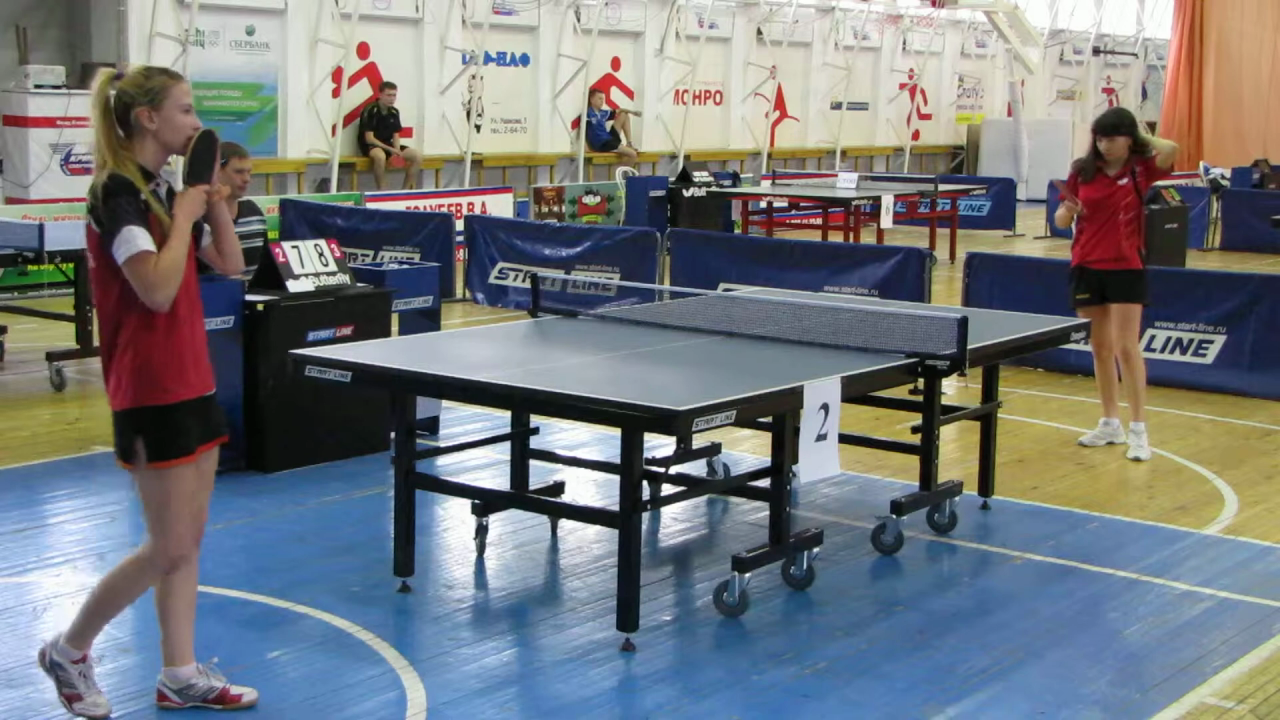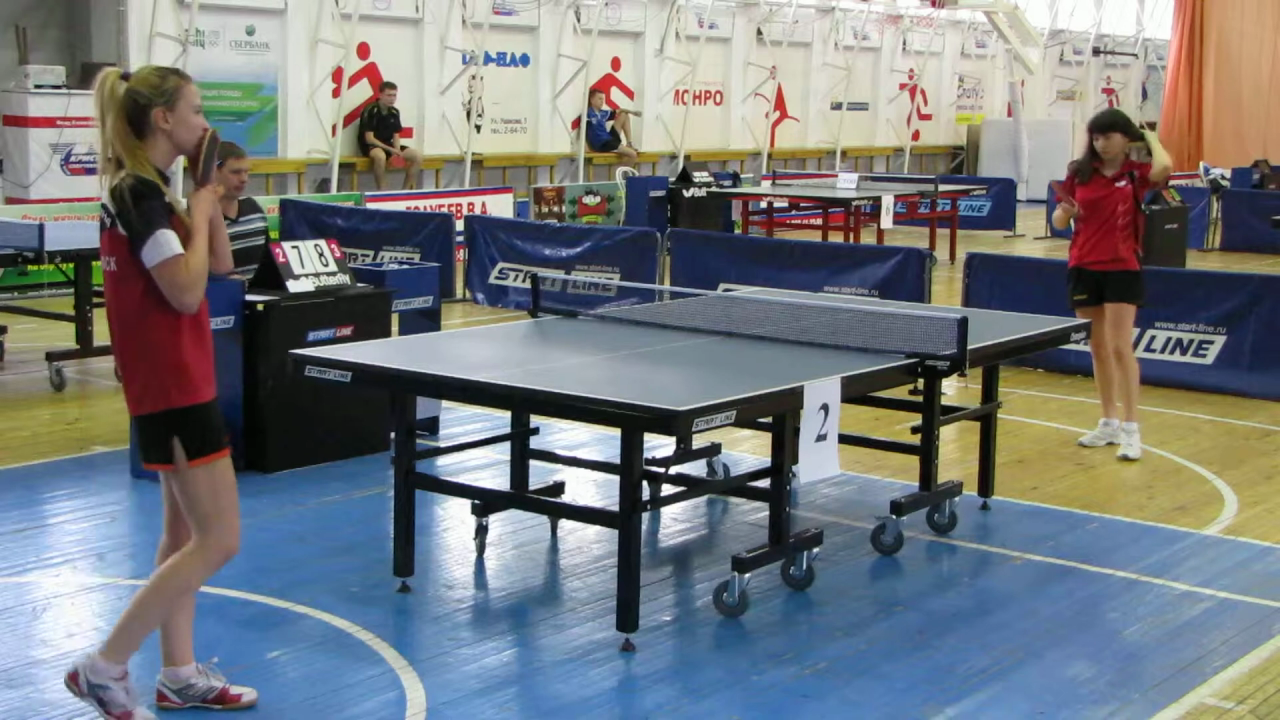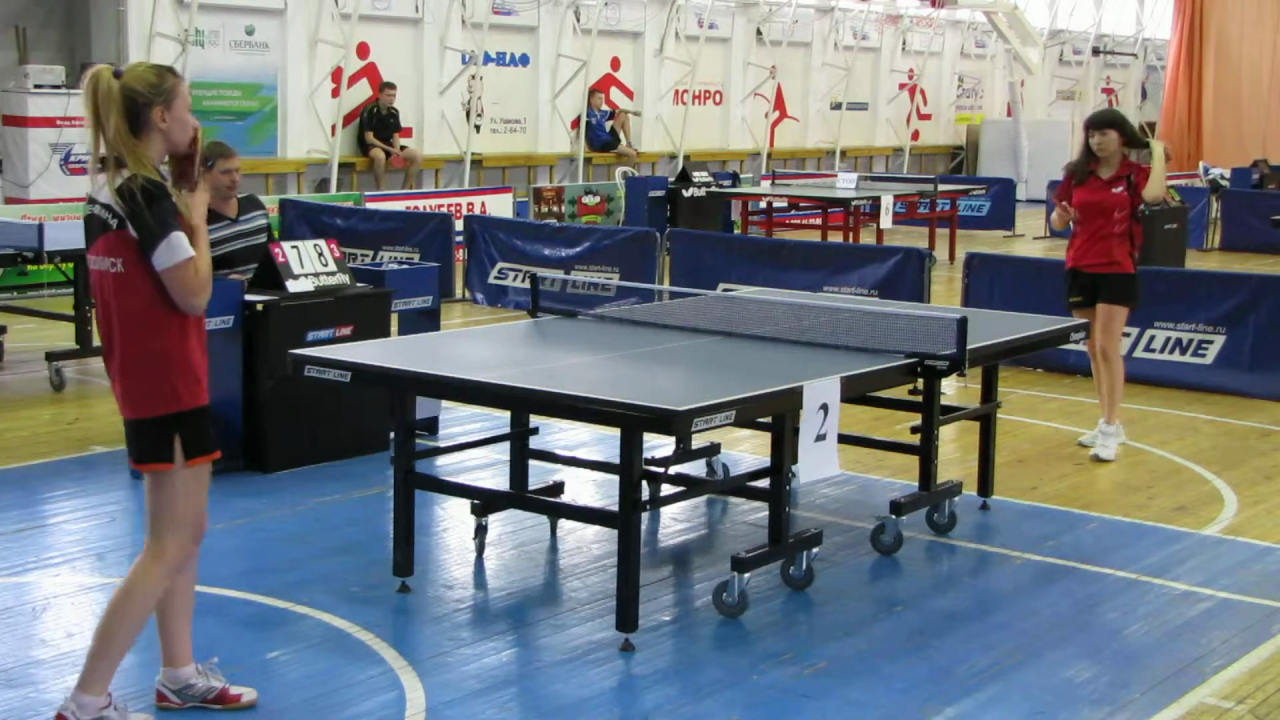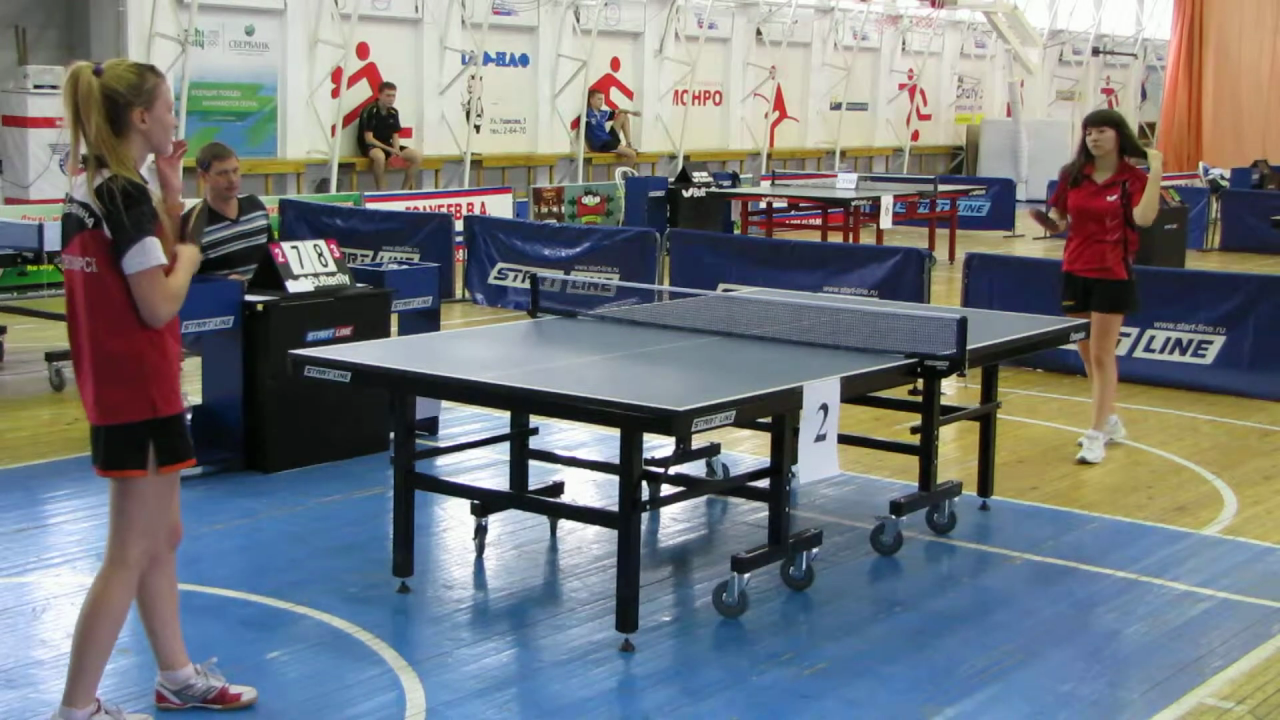
dt=0.3s
person 1, frame 1
left shoulder: (163, 188)
right shoulder: (116, 190)
left elbow: (231, 264)
right elbow: (157, 290)
left wrist: (214, 199)
right wrist: (184, 216)
left hip: (190, 381)
right hip: (151, 389)
left knee: (185, 540)
right knee: (172, 548)
right ankle: (69, 649)
person 1, frame 2
left shoulder: (148, 189)
right shoulder: (138, 192)
left elbow: (222, 264)
right elbow: (187, 294)
left wrist: (210, 203)
right wrist: (199, 215)
left hip: (182, 383)
right hip: (171, 388)
left knee: (185, 534)
right knee: (219, 542)
right ankle: (102, 665)
person 1, frame 3
left shoulder: (113, 186)
right shoulder: (147, 194)
left elbow: (159, 266)
right elbow: (194, 295)
left wrist: (184, 187)
right wrist: (197, 213)
left hip: (146, 382)
right hip: (167, 388)
left knee: (185, 534)
right knee: (166, 549)
person 1, frame 4
left shoulder: (89, 188)
right shoulder: (126, 193)
right elbow: (159, 307)
left wrist: (169, 195)
right wrist: (187, 259)
left hip: (114, 389)
right hip: (139, 394)
left knee: (162, 538)
right knee: (129, 556)
person 2, frame 1
left shoulder: (1140, 170)
right shoulder: (1082, 170)
left elbow: (1170, 149)
right elbow: (1060, 221)
left wrist: (1143, 138)
right wrist: (1068, 210)
left hip: (1126, 268)
right hip: (1086, 268)
left knee: (1126, 347)
right knee: (1100, 348)
left ankle: (1138, 430)
right ankle: (1110, 423)
person 2, frame 2
left shoulder: (1137, 173)
right shoulder: (1079, 172)
left elbow: (1164, 167)
right elbow: (1058, 222)
left wrist: (1150, 137)
right wrist: (1065, 212)
left hip: (1122, 269)
right hip: (1084, 269)
left knee: (1120, 347)
right knee: (1098, 349)
left ankle: (1131, 429)
right ankle: (1109, 423)
person 2, frame 3
left shoulder: (1137, 174)
right shoulder: (1076, 174)
left elbow: (1155, 196)
right elbow: (1057, 222)
left wrist: (1158, 153)
right wrist: (1062, 215)
left hip: (1118, 270)
right hip: (1080, 269)
left knee: (1108, 348)
right knee: (1094, 351)
left ankle: (1108, 431)
right ankle: (1111, 423)
person 2, frame 4
left shoulder: (1134, 179)
right shoulder: (1072, 175)
left elbow: (1144, 219)
right elbow: (1057, 216)
left wrist: (1156, 169)
right wrist: (1054, 224)
left hip: (1112, 276)
right hip: (1075, 273)
left knee: (1102, 356)
right knee: (1087, 355)
left ankle: (1096, 437)
right ankle: (1110, 421)
